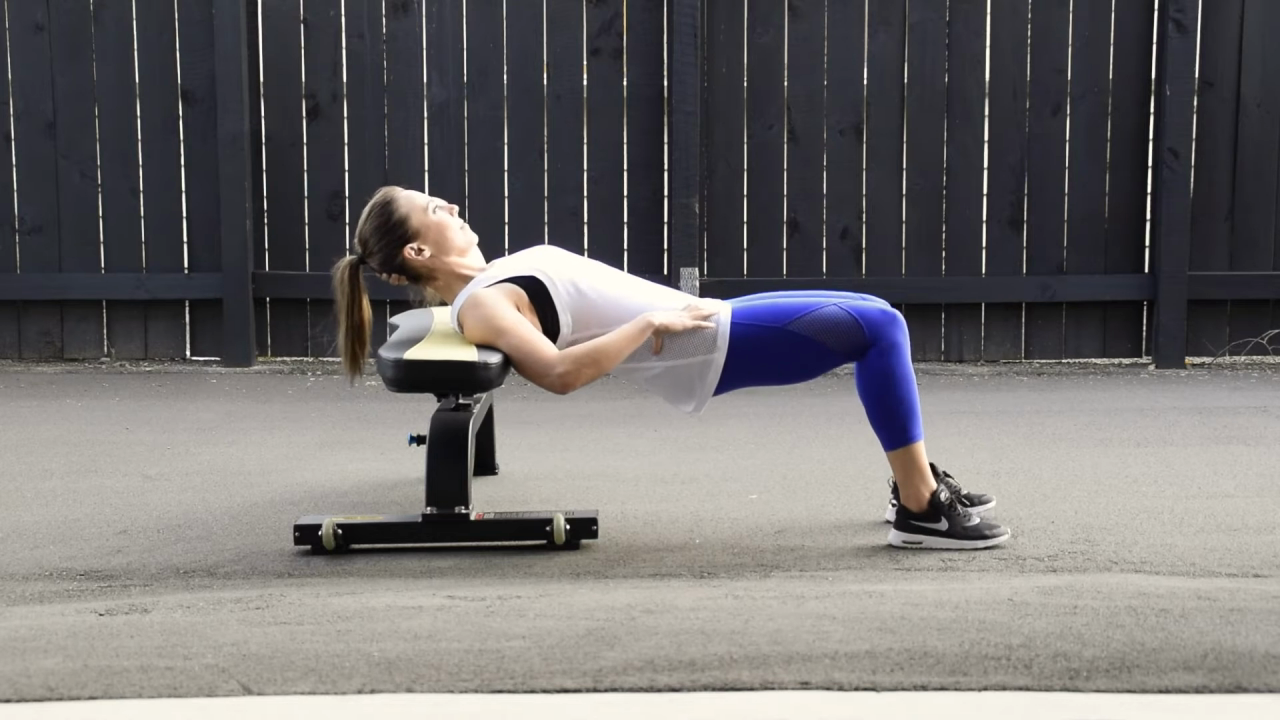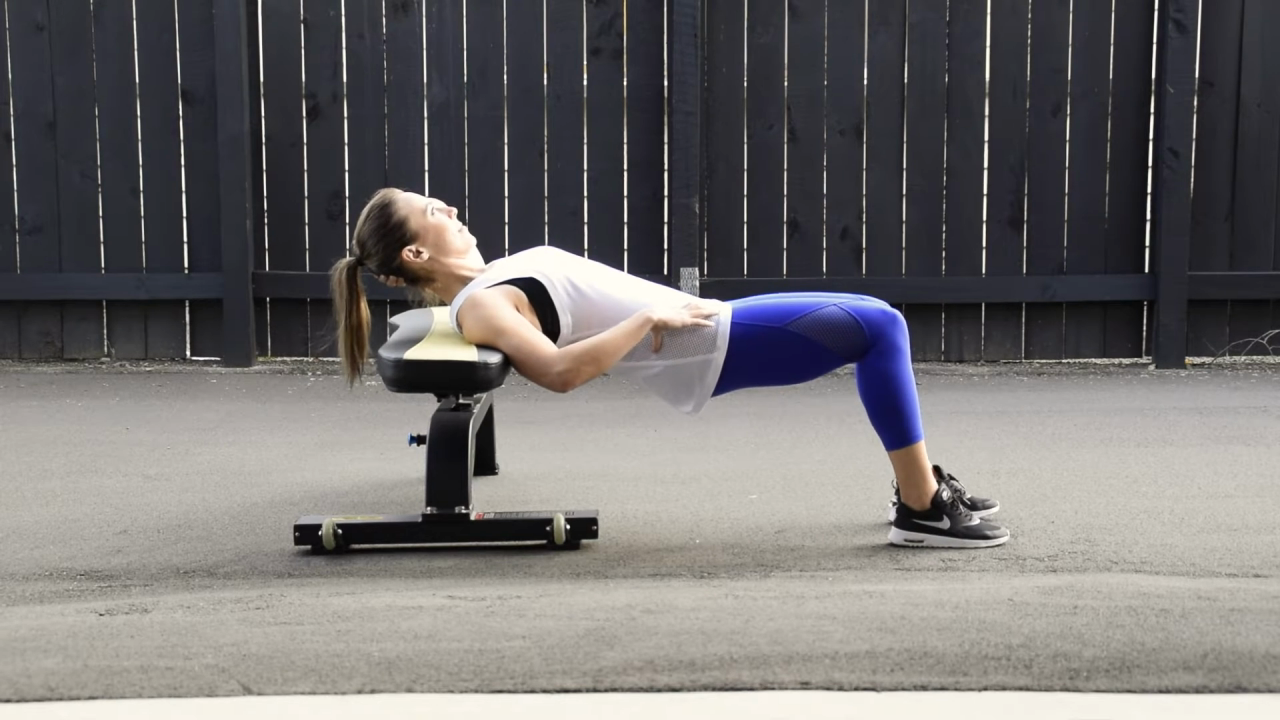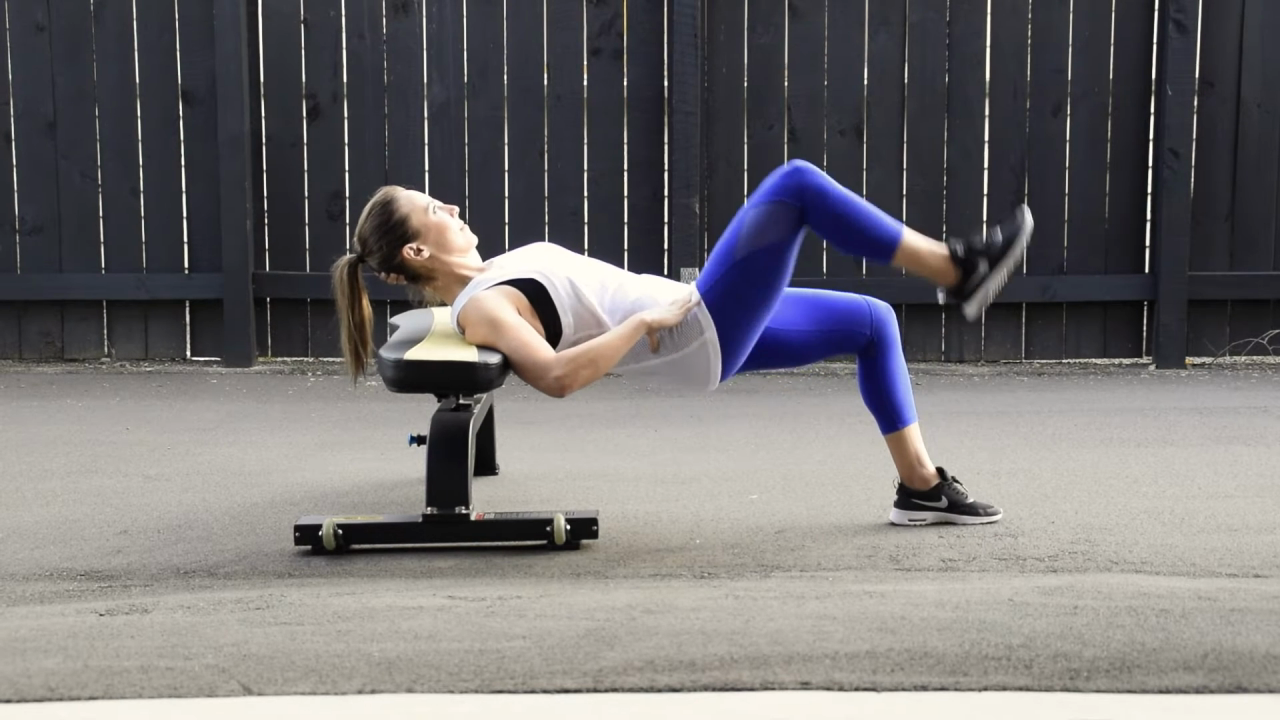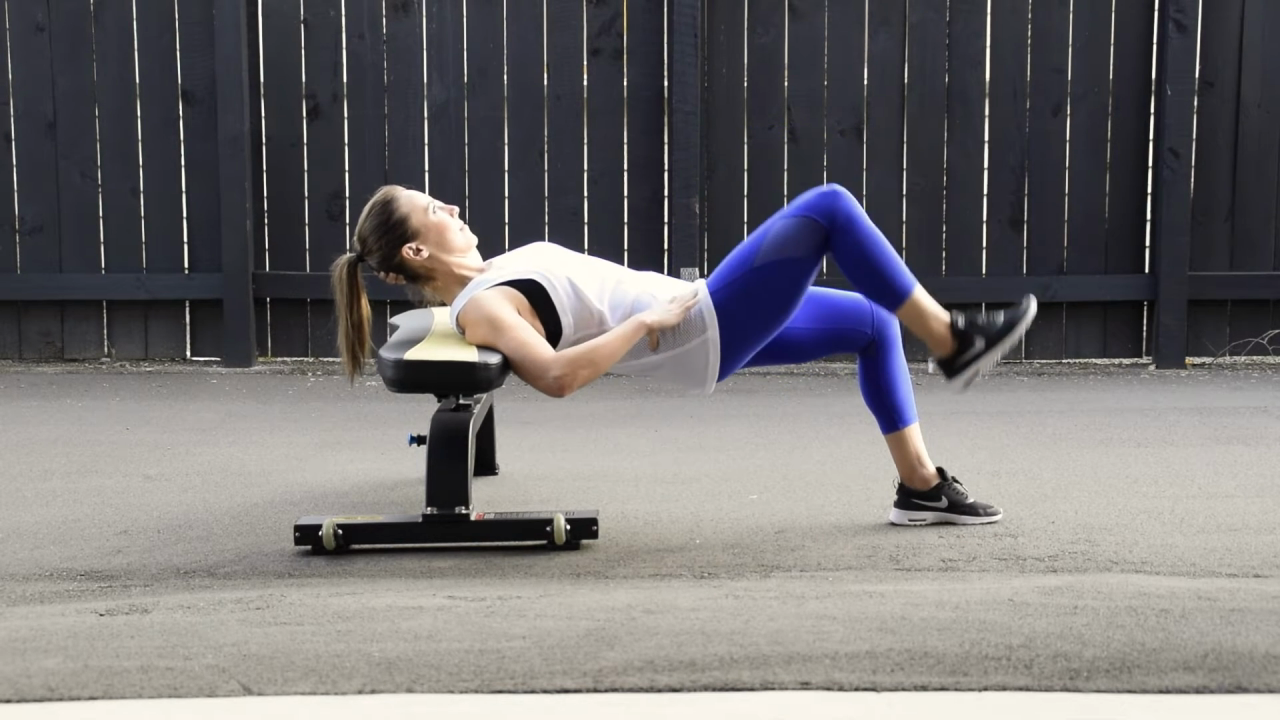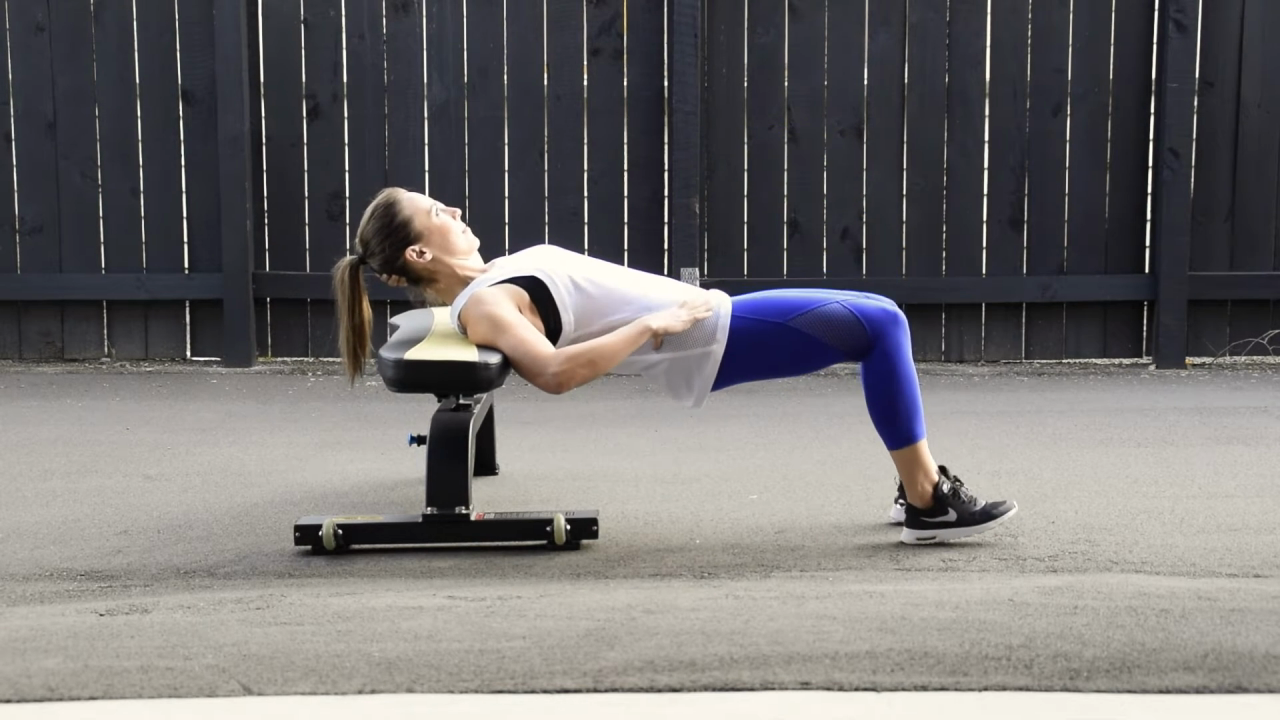
dt=1s
person 1, frame 1
left shoulder: (486, 282)
right shoulder: (477, 305)
right elbow: (559, 371)
left wrist: (667, 310)
right wrist: (653, 322)
left hip: (708, 326)
right hip: (706, 349)
left knee: (876, 320)
right knee: (878, 326)
left ankle: (917, 481)
right ankle: (920, 508)
person 1, frame 2
left shoulder: (484, 283)
right shoulder: (477, 305)
right elbow: (559, 370)
left wrist: (669, 308)
right wrist: (651, 317)
left hip: (707, 329)
right hip: (704, 351)
left knee: (876, 320)
right knee: (879, 329)
left ankle: (919, 483)
right ankle: (922, 508)
person 1, frame 3
left shoulder: (487, 282)
right shoulder: (478, 309)
right elbow: (557, 375)
right wrist: (646, 318)
left hip: (707, 328)
right hip: (699, 336)
left knee: (873, 321)
right knee: (795, 184)
left ankle: (921, 487)
right ankle: (958, 273)
person 1, frame 4
left shoulder: (488, 283)
right shoulder: (478, 311)
right elbow: (557, 376)
right wrist: (650, 319)
left hip: (703, 318)
right hip: (700, 335)
left knee: (873, 321)
right knee: (827, 207)
left ankle: (921, 488)
right ankle: (952, 339)
person 1, frame 5
left shoulder: (488, 282)
right shoulder: (480, 307)
right elbow: (556, 373)
right wrist: (654, 324)
left hip: (703, 320)
right hip: (703, 347)
left knee: (879, 319)
right knee: (881, 327)
left ankle: (921, 479)
right ankle: (927, 501)
